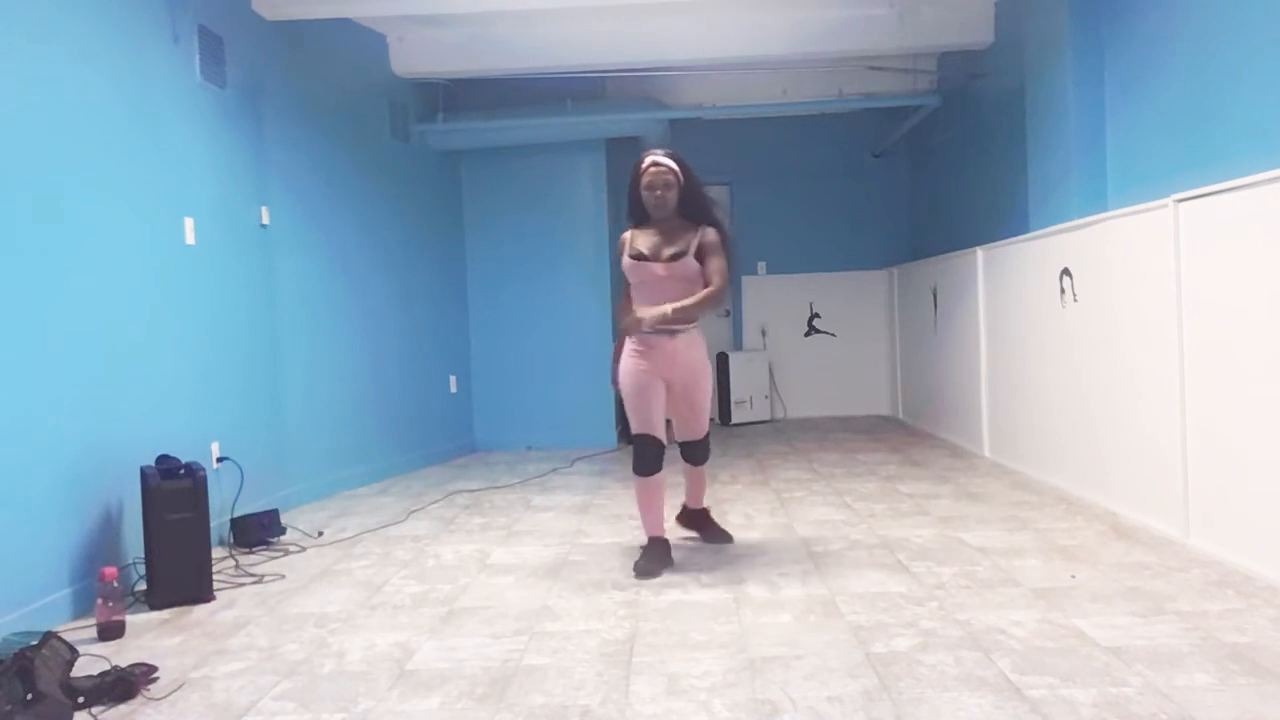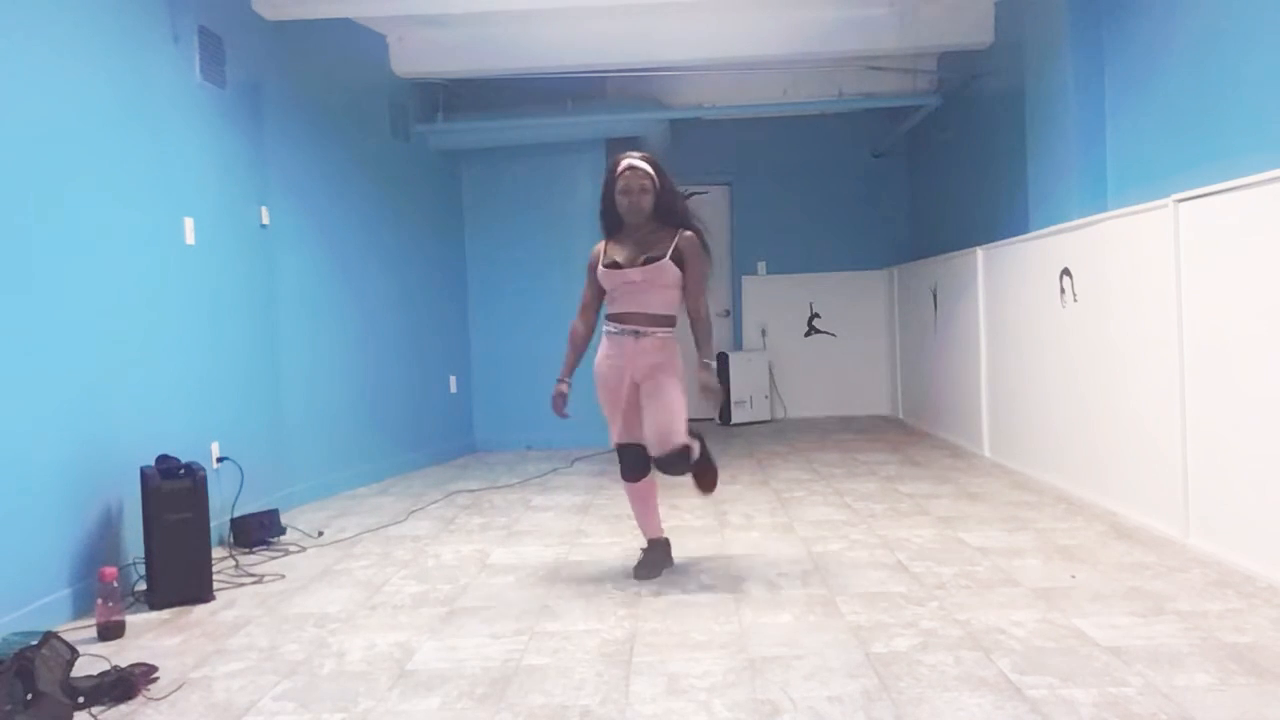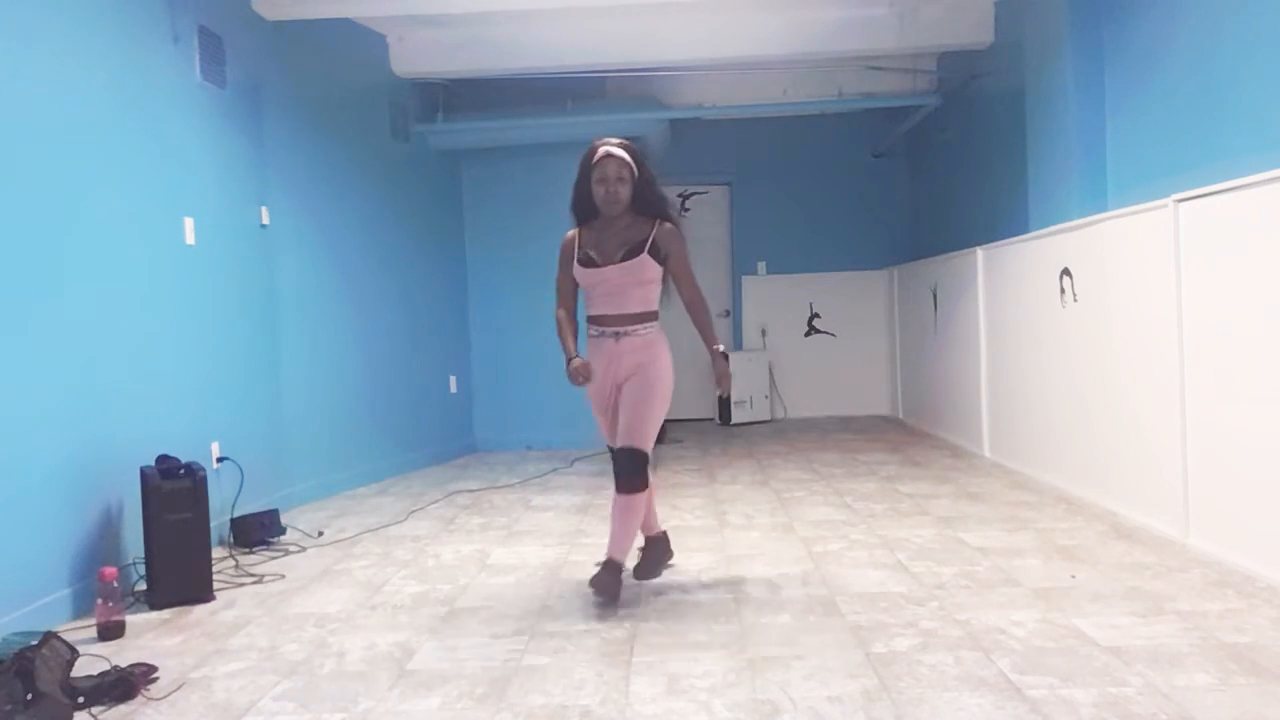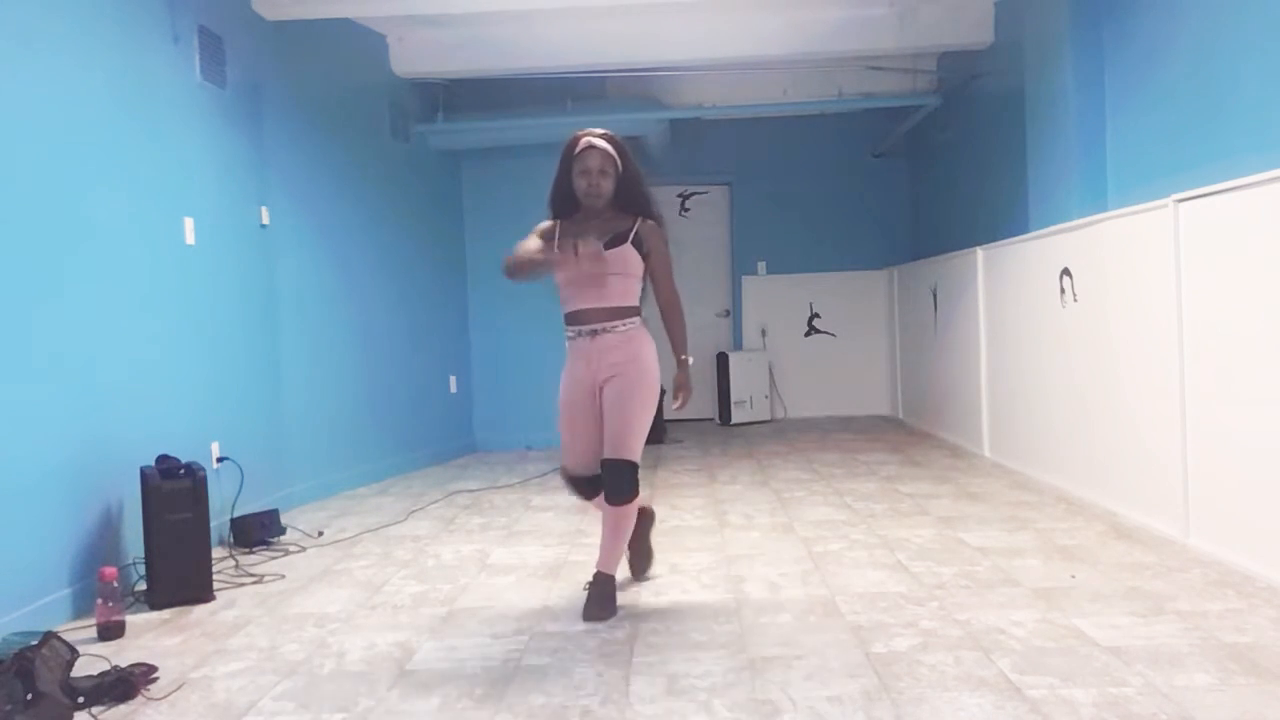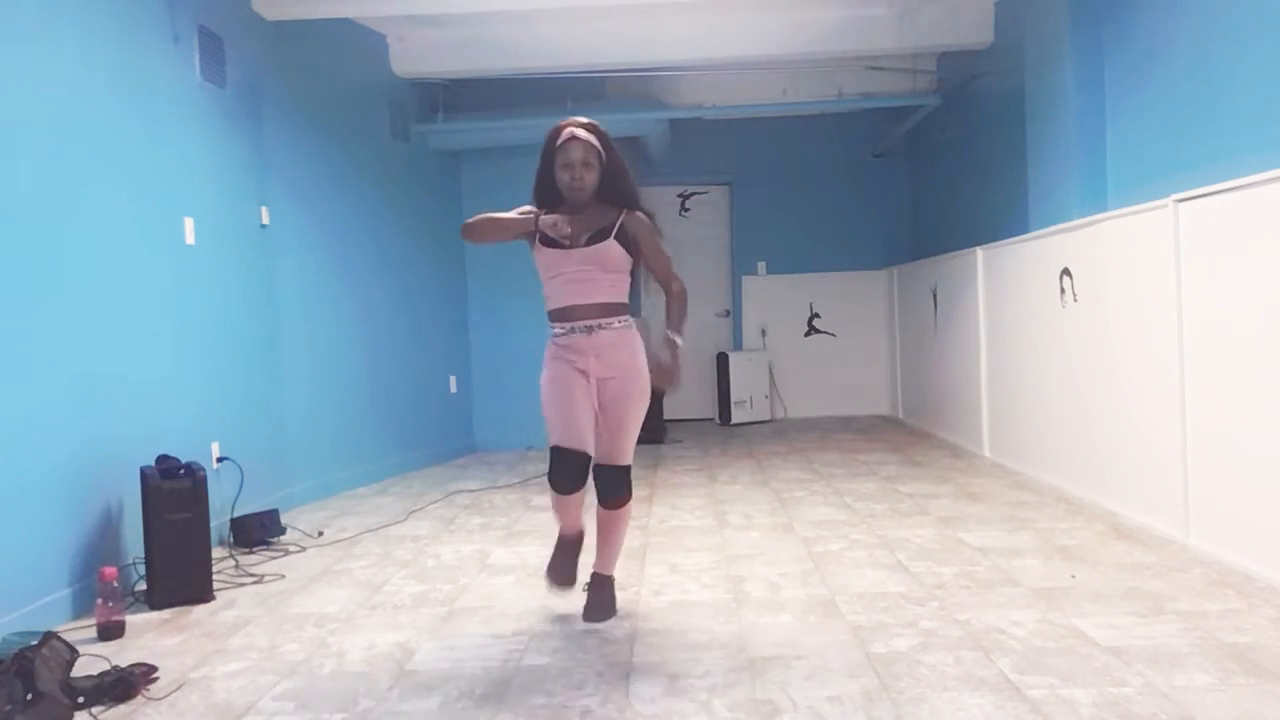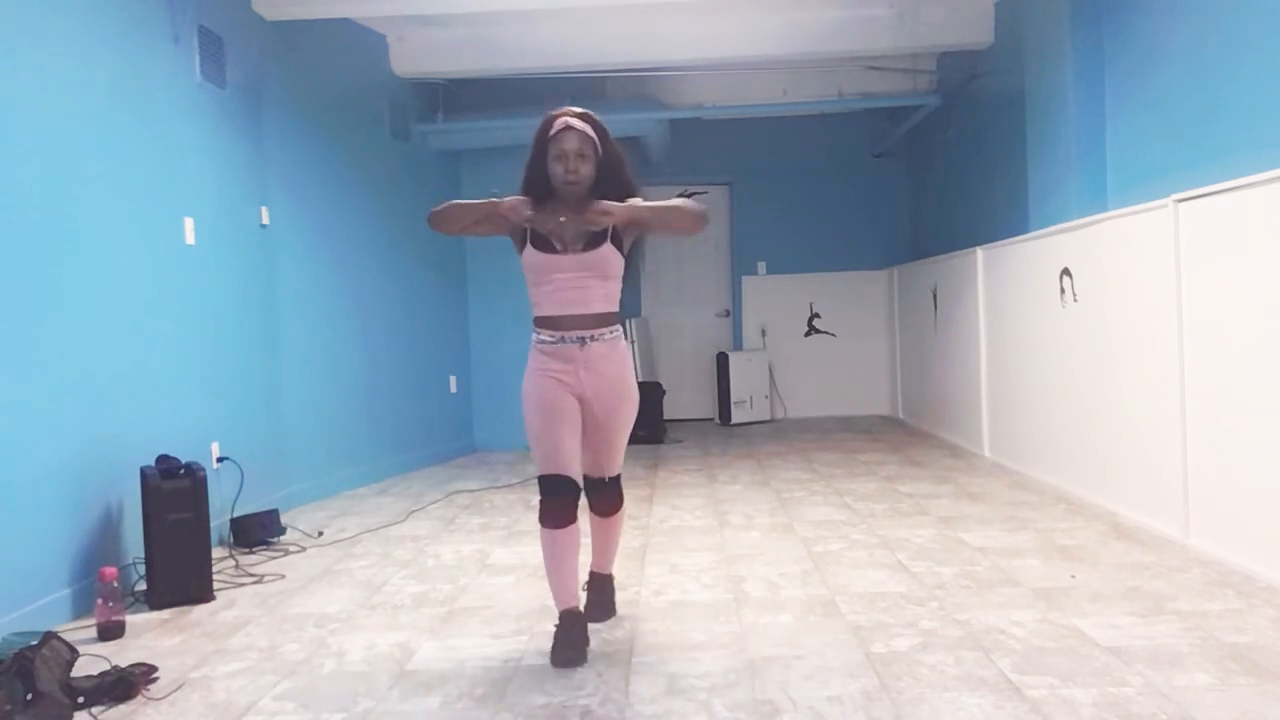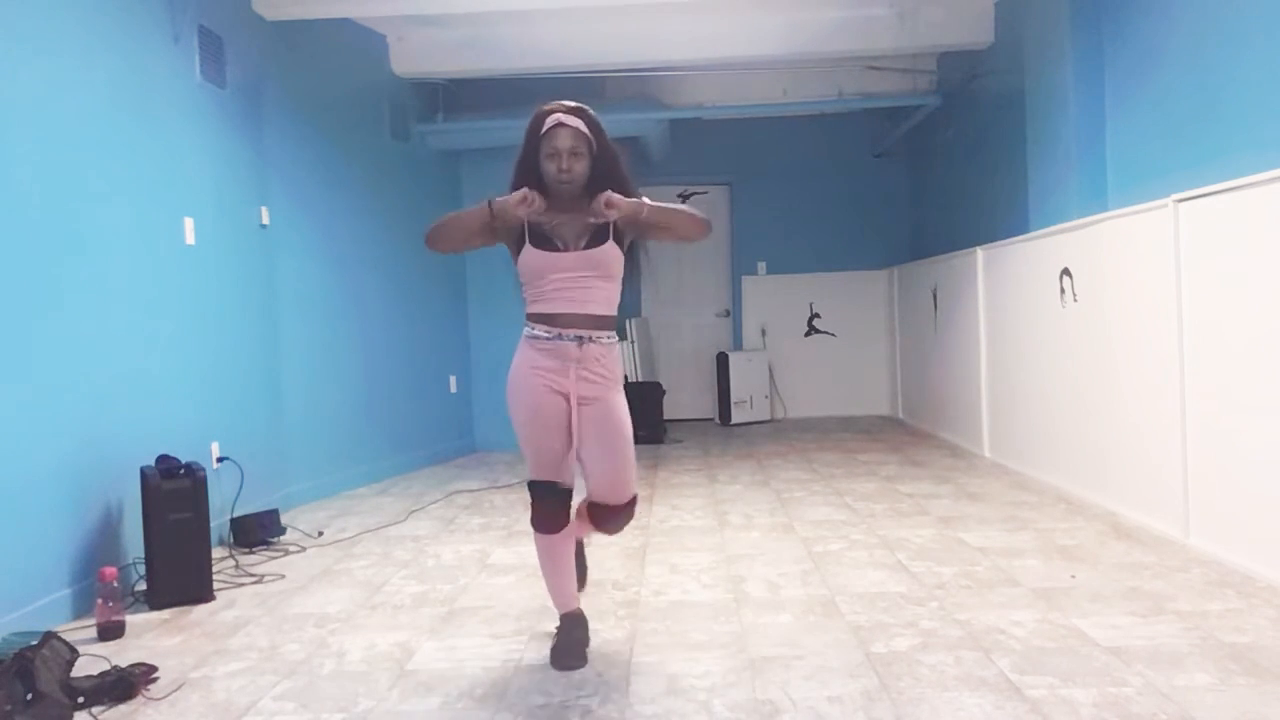
dt=0.3s
person 1, frame 1
left shoulder: (705, 236)
right shoulder: (629, 241)
left elbow: (717, 290)
left wrist: (662, 313)
right wrist: (616, 360)
left hip: (688, 349)
right hip: (640, 352)
left knee: (696, 439)
right knee: (646, 444)
left ankle: (695, 511)
right ankle: (655, 542)
person 1, frame 2
left shoulder: (683, 243)
right shoulder: (602, 250)
left elbow: (698, 308)
right elbow: (585, 316)
left wrist: (705, 366)
right wrist: (566, 376)
left hip: (661, 355)
right hip: (612, 357)
left knee: (666, 451)
right knee: (629, 453)
left ankle: (692, 451)
right ankle: (656, 544)
person 1, frame 3
left shoulder: (661, 233)
right shoulder: (574, 242)
left elbow: (691, 296)
right elbow: (564, 306)
left wrist: (716, 353)
right wrist: (571, 355)
left hip: (647, 353)
right hip: (598, 357)
left knee: (632, 457)
right knee: (623, 458)
left ankle: (612, 564)
right ankle: (656, 540)
person 1, frame 4
left shoulder: (644, 230)
right shoulder: (554, 229)
left elbow: (668, 300)
right elbow: (513, 266)
left wrist: (682, 360)
right wrist: (564, 256)
left hip: (631, 353)
right hip: (580, 358)
left knee: (619, 468)
right knee: (578, 473)
left ankle: (605, 577)
right ankle: (635, 516)
person 1, frame 5
left shoulder: (630, 222)
right shoulder: (538, 220)
left elbow: (673, 286)
right elbow: (472, 230)
left wrist: (671, 345)
right wrist: (537, 224)
left hip: (620, 351)
right hip: (564, 354)
left knee: (614, 471)
right knee: (569, 460)
left ankle: (603, 577)
right ankle: (569, 536)
person 1, frame 6
left shoulder: (620, 217)
right shoulder: (524, 217)
left elbow: (694, 217)
right elbow: (439, 218)
left wrist: (626, 212)
right wrist: (494, 208)
left hip: (608, 359)
right hip: (549, 363)
left knee: (604, 480)
right knee: (558, 487)
left ankle: (601, 577)
right ankle: (569, 614)
person 1, frame 7
left shoulder: (619, 217)
right shoulder: (520, 218)
left elbow: (699, 227)
right elbow: (437, 240)
left wrist: (634, 207)
right wrist: (496, 209)
left hip: (600, 364)
right hip: (537, 363)
left knee: (616, 502)
right knee: (547, 492)
left ankle: (573, 535)
right ankle: (570, 618)
